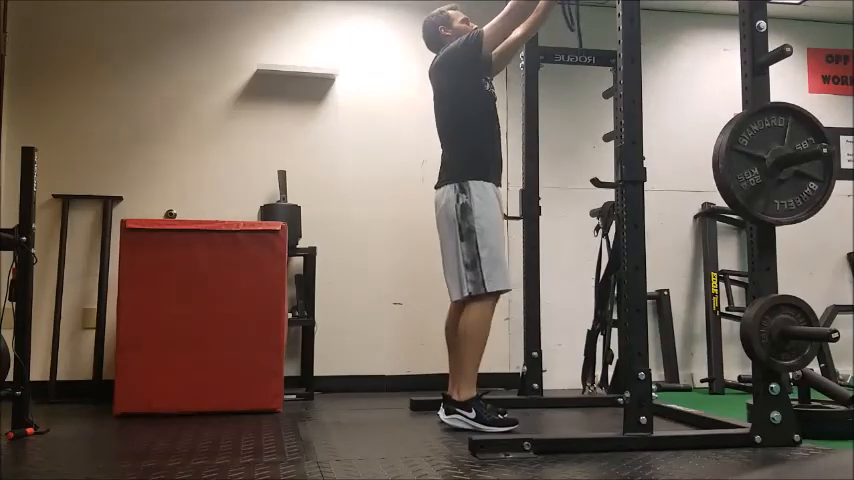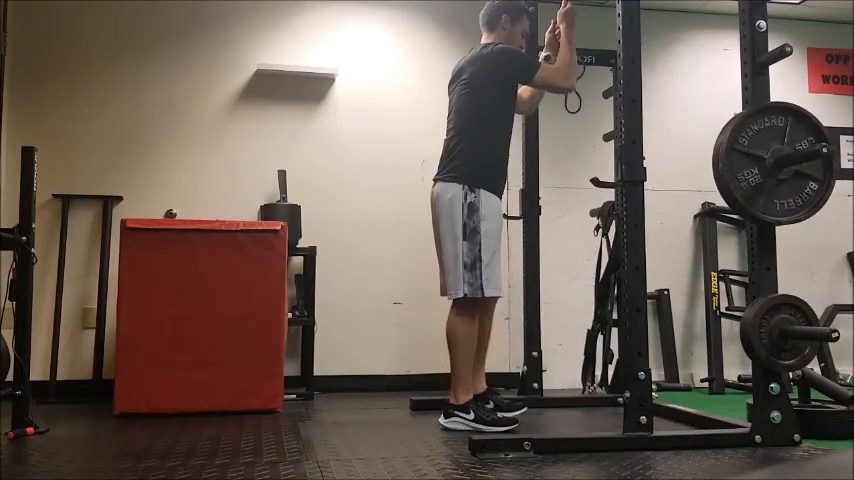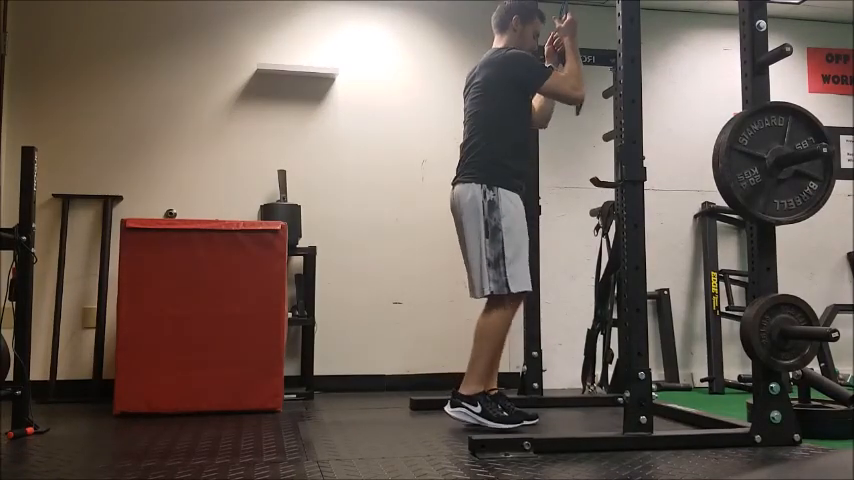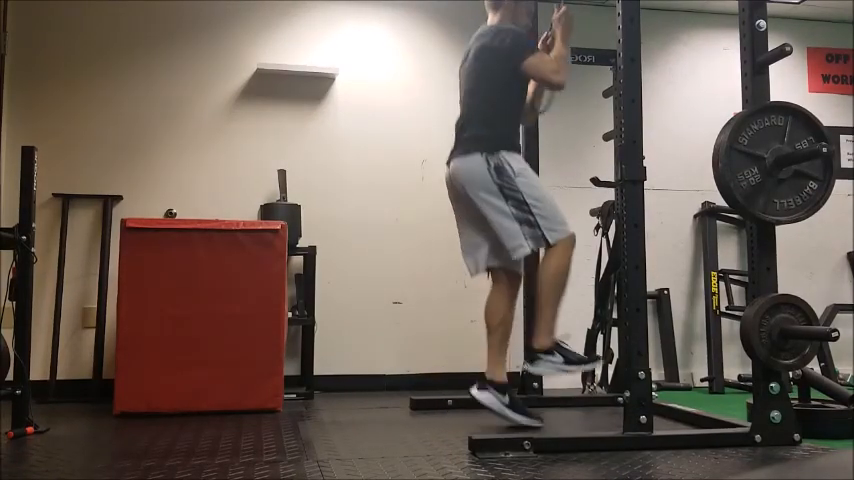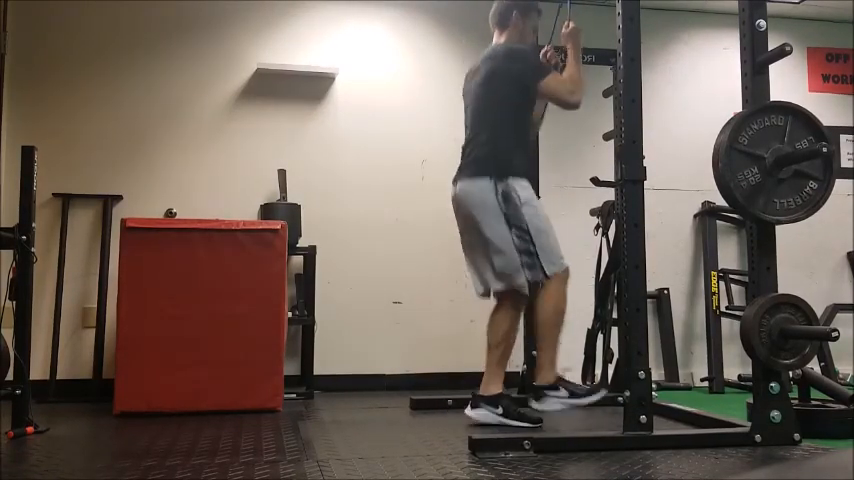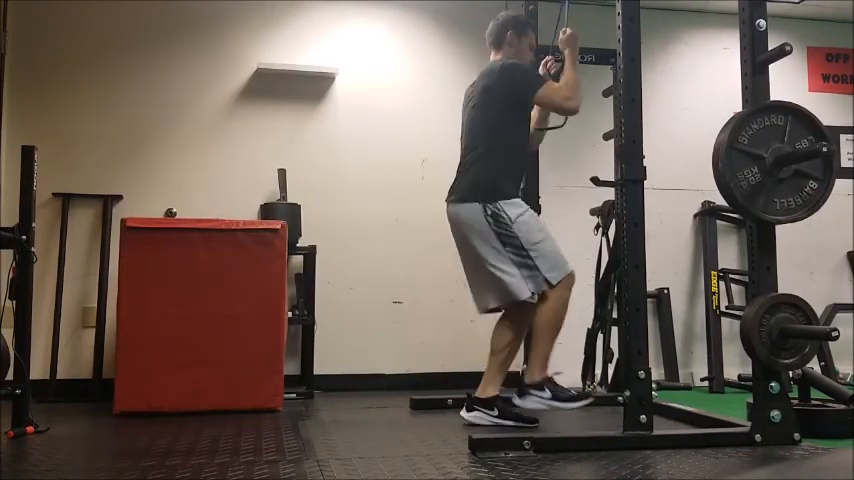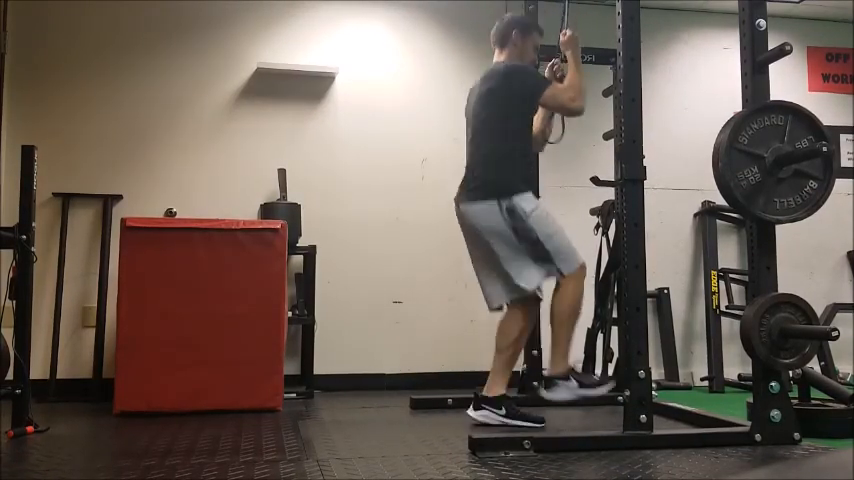
dt=0.7s
person 1, frame 1
left shoulder: (471, 69)
right shoulder: (450, 60)
left hip: (471, 187)
right hip: (468, 187)
left knee: (467, 294)
right knee: (482, 292)
left ankle: (457, 395)
right ankle: (464, 400)
person 1, frame 2
left shoulder: (477, 65)
right shoulder: (499, 57)
left elbow: (526, 101)
right elbow: (565, 79)
left wrist: (550, 45)
left hip: (464, 188)
right hip: (470, 190)
left knee: (480, 295)
right knee: (471, 296)
left ankle: (477, 390)
right ankle: (460, 404)
person 1, frame 3
left shoulder: (489, 69)
right shoulder: (513, 61)
left elbow: (538, 117)
right elbow: (576, 92)
left wrist: (551, 64)
right wrist: (571, 43)
left hip: (480, 189)
right hip: (488, 191)
left knee: (503, 296)
right knee: (506, 294)
left ankle: (485, 393)
right ankle: (469, 394)
person 1, frame 4
left shoulder: (481, 46)
right shoulder: (507, 35)
left elbow: (523, 112)
right elbow: (557, 77)
left wrist: (536, 68)
left hip: (467, 164)
right hip: (490, 159)
left knee: (508, 273)
right knee: (559, 240)
left ankle: (493, 381)
right ankle: (544, 346)
person 1, frame 5
left shoulder: (478, 69)
right shoulder: (517, 58)
right elbow: (571, 97)
left wrist: (541, 77)
right wrist: (573, 50)
left hip: (471, 186)
right hip: (498, 184)
left knee: (512, 291)
right knee: (551, 277)
left ankle: (488, 396)
right ankle: (547, 384)
person 1, frame 6
left shoulder: (481, 85)
right shoulder: (513, 72)
left elbow: (524, 142)
right elbow: (570, 103)
left wrist: (541, 101)
right wrist: (571, 55)
left hip: (469, 203)
right hip: (492, 202)
left knee: (521, 302)
right knee: (558, 280)
left ankle: (486, 399)
right ankle: (536, 382)
person 1, frame 7
left shoulder: (483, 87)
right shoulder: (515, 77)
left elbow: (532, 142)
right elbow: (575, 104)
left wrist: (547, 98)
right wrist: (572, 56)
left hip: (476, 204)
right hip: (503, 199)
left knee: (523, 302)
right knee: (571, 271)
left ankle: (492, 397)
right ankle: (558, 373)
